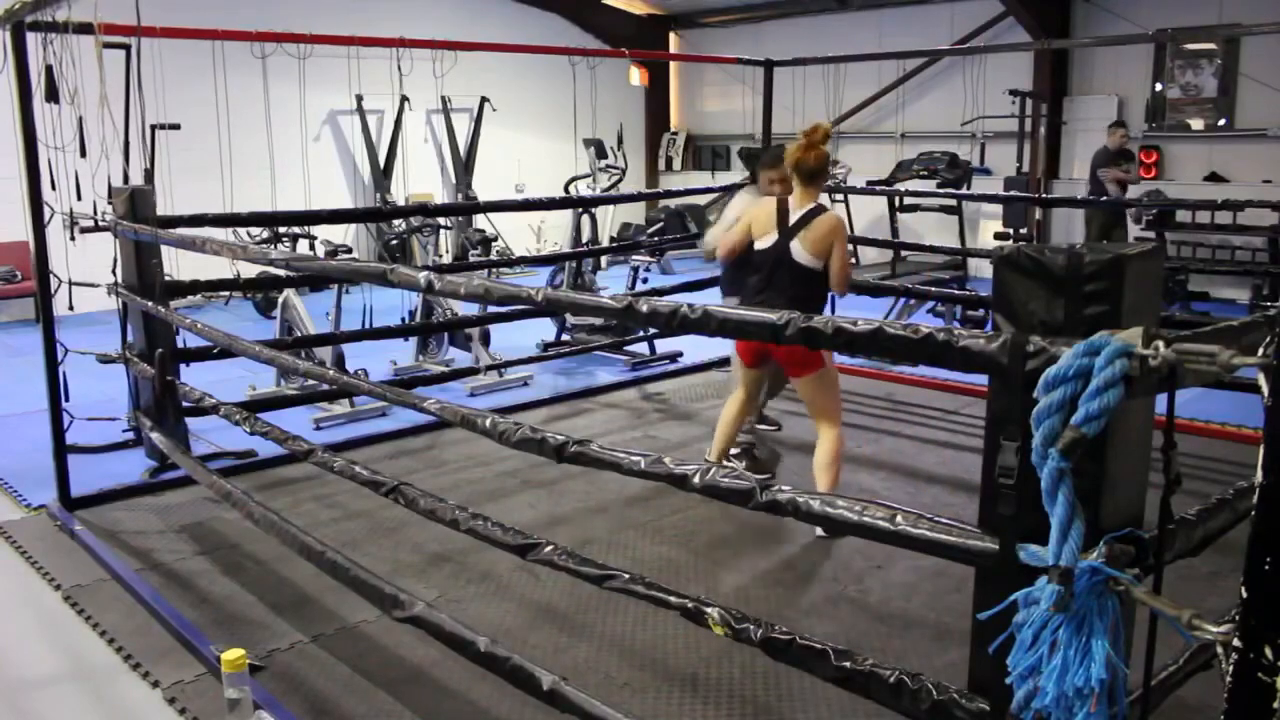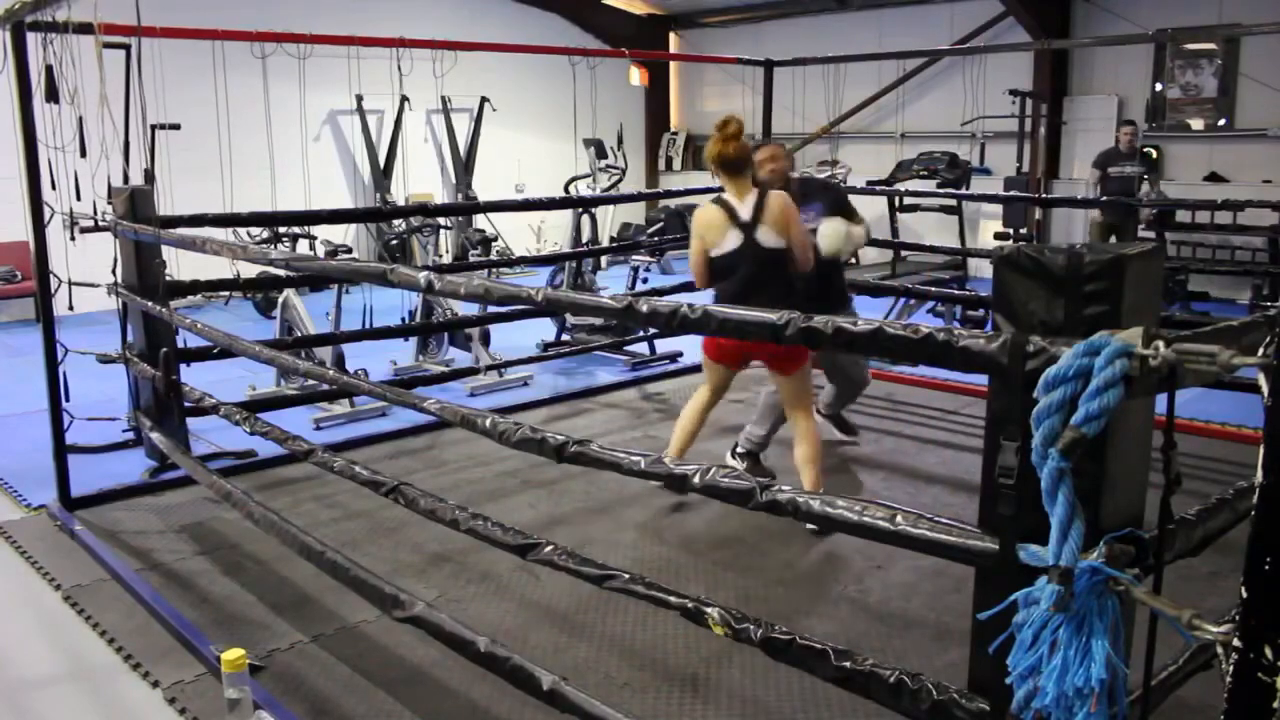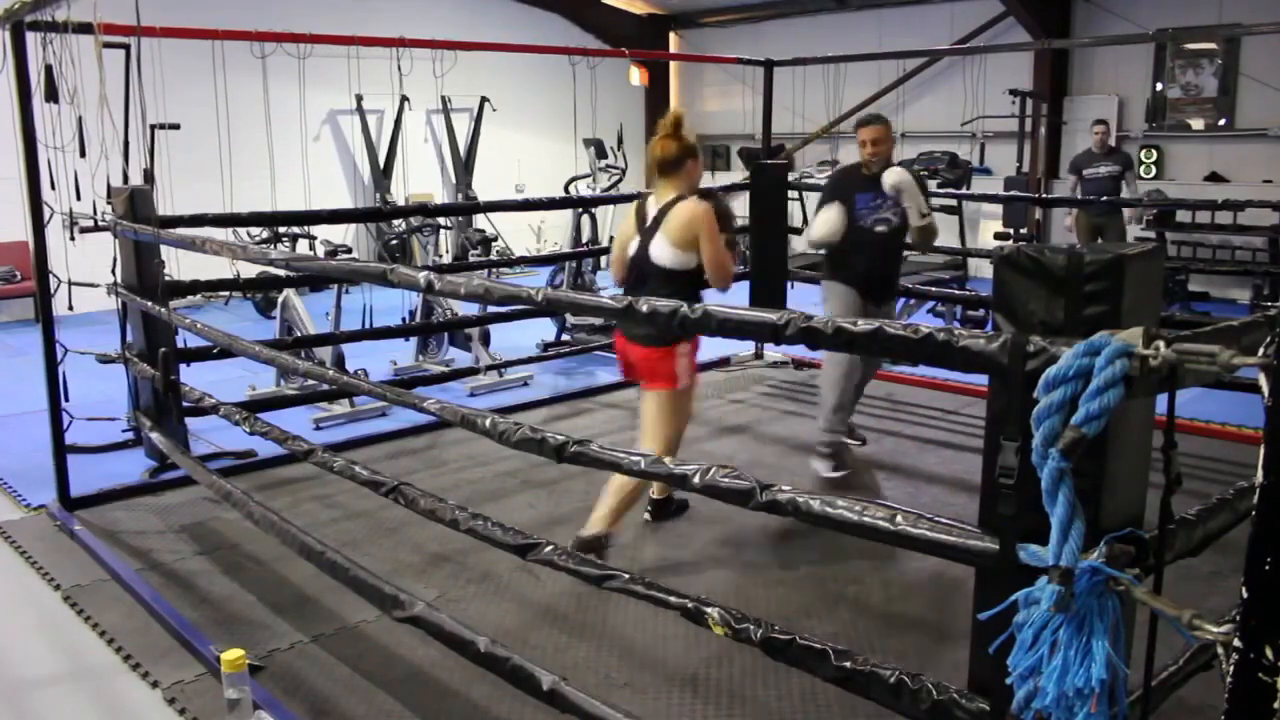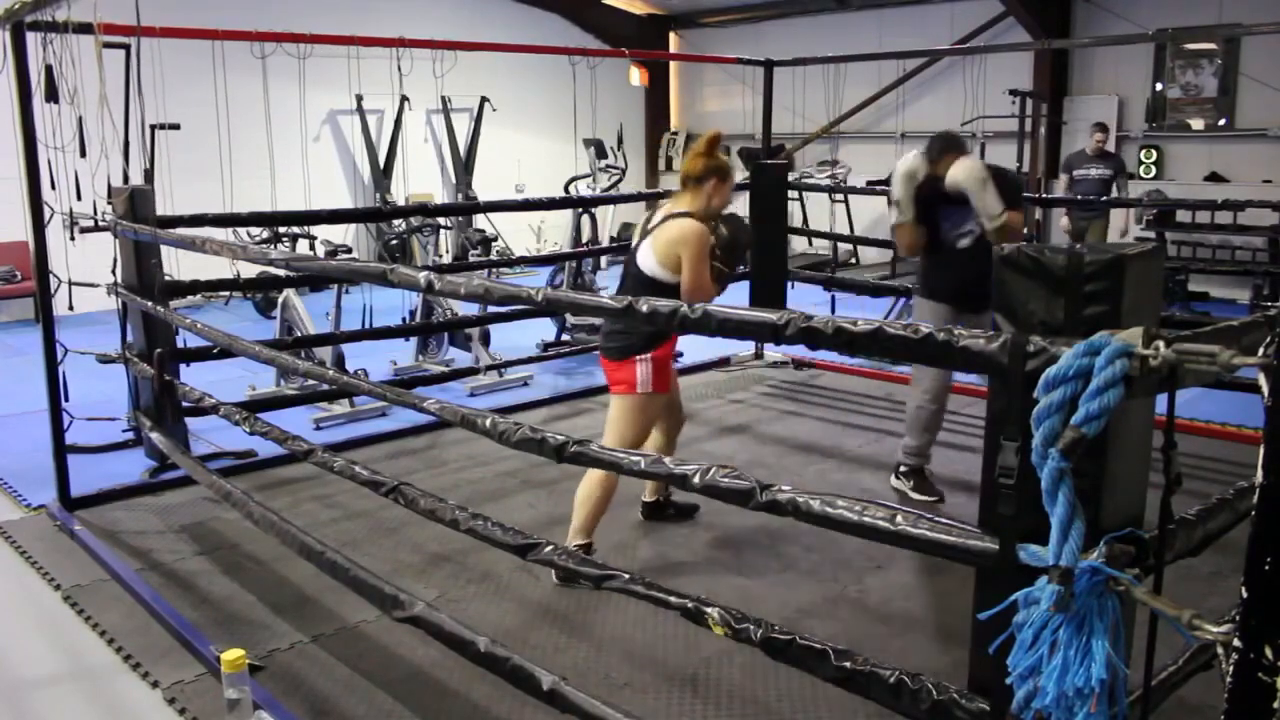
dt=0.5s
person 1, frame 1
left shoulder: (762, 208)
right shoulder: (831, 224)
left elbow: (726, 252)
right elbow: (841, 286)
left knee: (745, 391)
right knee: (829, 422)
left ankle: (711, 463)
person 1, frame 2
left shoulder: (705, 216)
right shoulder: (780, 203)
left elbow: (700, 280)
right elbow: (806, 262)
left knee: (707, 394)
right knee: (801, 413)
person 1, frame 3
left shoulder: (635, 211)
right shoulder: (697, 210)
left elbow: (619, 274)
right elbow: (721, 278)
right wrist: (721, 239)
left hip: (630, 335)
right hip: (666, 343)
left knee: (674, 420)
right knee: (655, 450)
left ankle: (660, 501)
right ankle: (593, 535)
person 1, frame 4
left shoulder: (659, 217)
right shoulder: (695, 231)
right elbow: (695, 301)
left hip: (627, 338)
right hip: (640, 350)
left knee: (672, 419)
right knee: (615, 455)
left ankle: (655, 501)
right ankle: (574, 551)
person 2, frame 1
right shoulder: (744, 205)
right elbow: (714, 245)
right wrist: (731, 222)
right hip: (742, 296)
left knee: (782, 365)
left ankle: (755, 409)
right ankle: (741, 446)
person 2, frame 2
left shoulder: (824, 191)
left elbow: (859, 229)
left hip: (836, 304)
left knee: (856, 378)
left ankle: (829, 409)
right ankle: (745, 449)
person 2, frame 3
left shoulder: (910, 183)
right shoulder: (842, 180)
left elbow: (926, 241)
right elbow: (818, 235)
left wrist: (912, 201)
right wrist: (818, 233)
left hip: (883, 291)
right hip: (842, 283)
left knee: (866, 362)
right knee: (844, 358)
left ankle: (836, 419)
right ankle: (828, 446)
person 2, frame 4
left shoulder: (1003, 182)
right shoulder: (927, 189)
left elbow: (1012, 237)
right elbow: (908, 248)
left wrist: (984, 196)
right wrist: (901, 197)
left hip: (984, 303)
right hip: (935, 300)
right knee: (931, 386)
right ankle: (909, 467)
